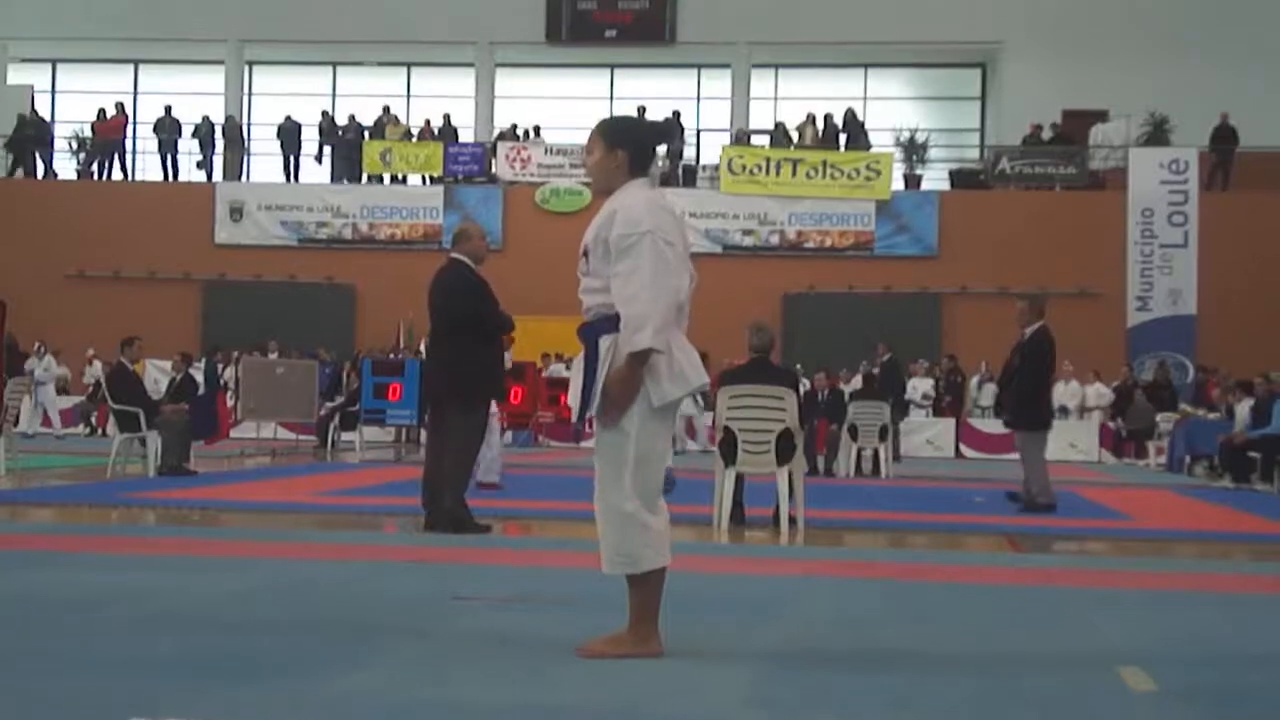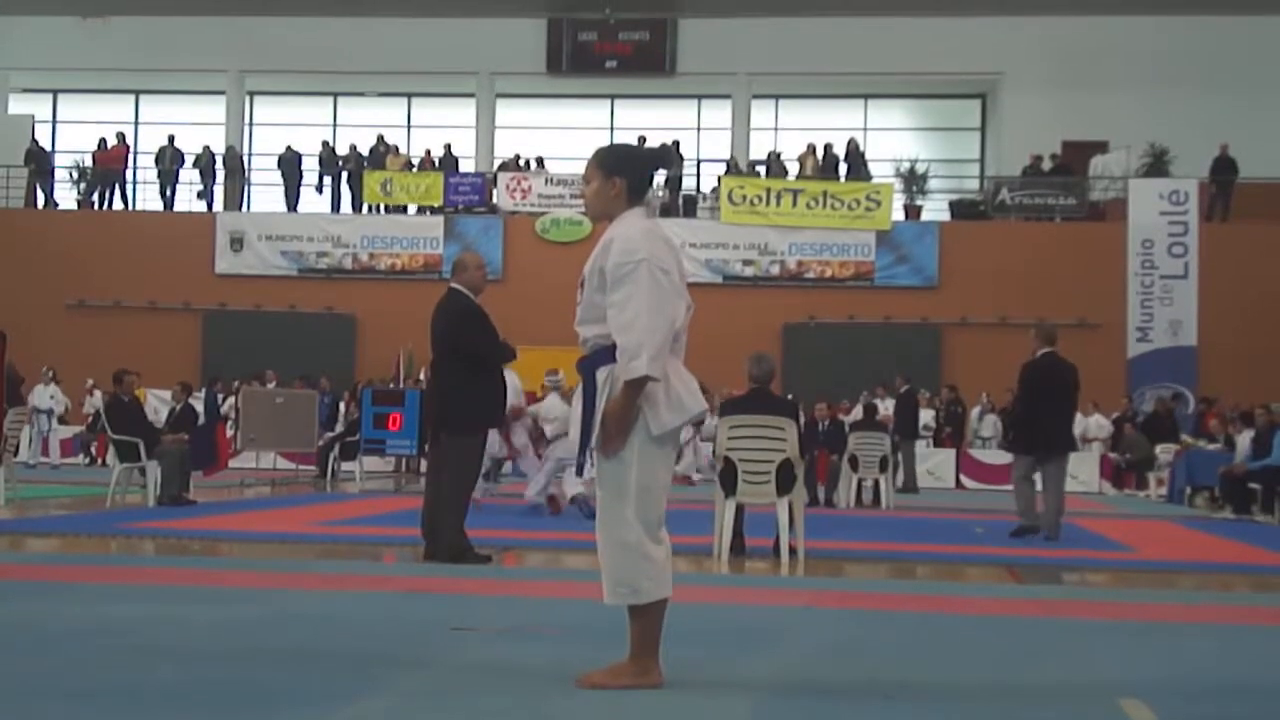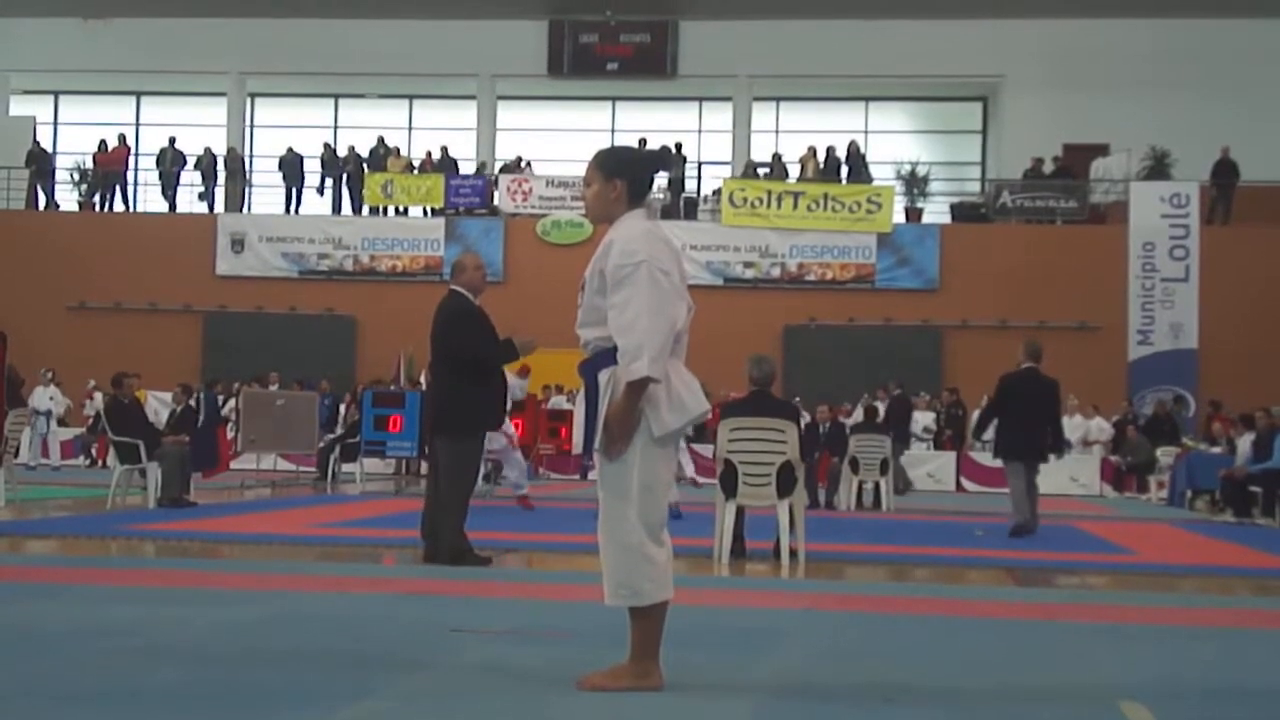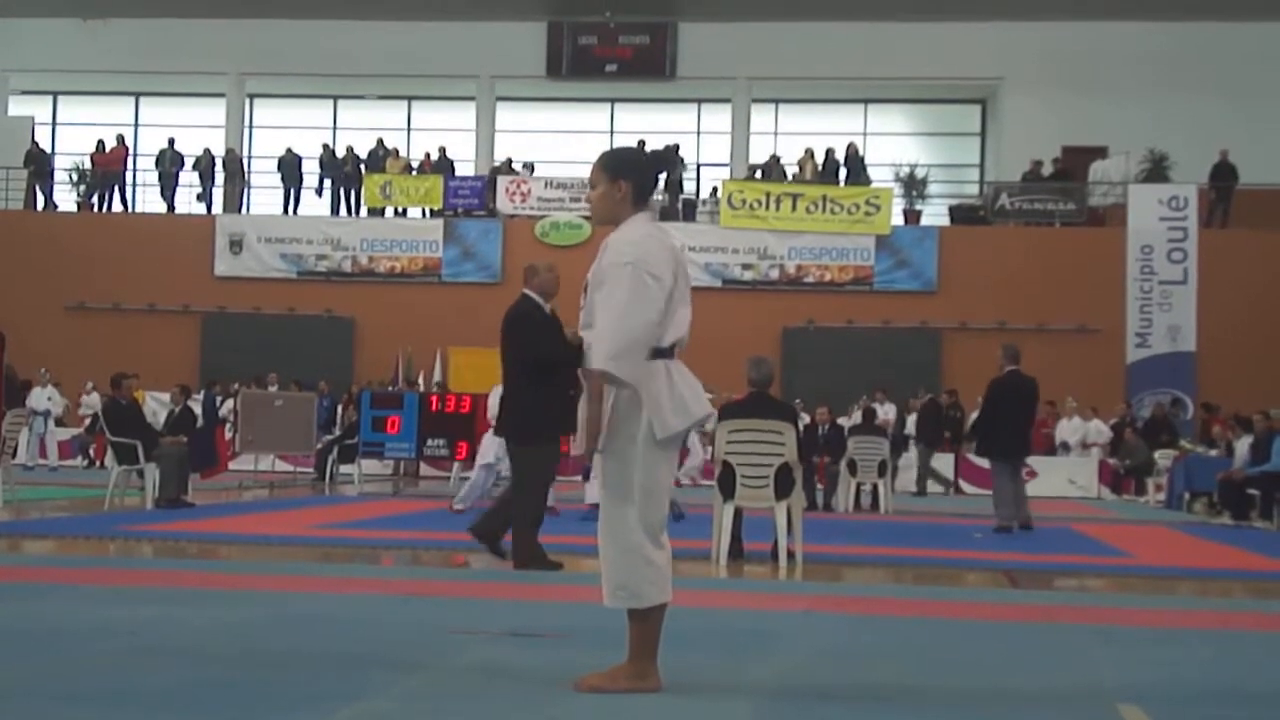
dt=1s
person 1, frame 1
left shoulder: (636, 210)
right shoulder: (631, 208)
left elbow: (649, 298)
left wrist: (629, 371)
left hip: (632, 363)
right hip: (626, 361)
left knee: (628, 494)
right knee: (630, 493)
left ankle: (643, 633)
right ankle: (640, 628)
person 1, frame 2
left shoulder: (630, 239)
right shoulder: (636, 236)
left elbow: (643, 327)
left wrist: (625, 401)
left hip: (632, 392)
right hip: (634, 391)
left knee: (631, 524)
right knee: (631, 523)
left ankle: (643, 664)
right ankle: (641, 658)
person 1, frame 3
left shoulder: (629, 241)
right shoulder: (639, 238)
left elbow: (644, 330)
left wrist: (626, 404)
left hip: (634, 394)
right hip: (638, 393)
left knee: (632, 525)
right knee: (634, 525)
left ankle: (643, 666)
right ankle: (643, 660)
person 1, frame 4
left shoulder: (629, 244)
right shoulder: (650, 241)
left elbow: (619, 326)
left wrist: (596, 401)
right wrist: (603, 400)
left hip: (638, 393)
right hip: (643, 391)
left knee: (628, 527)
right knee: (635, 526)
left ankle: (641, 668)
right ankle: (641, 661)
person 2, frame 1
left shoulder: (443, 277)
right shoulder: (470, 281)
right elbow: (494, 324)
left wrist: (498, 324)
right wrist: (507, 322)
left hip: (443, 370)
right hip: (467, 374)
left knee: (441, 442)
right knee: (462, 445)
left ankle: (436, 511)
right ankle: (452, 513)
person 2, frame 2
left shoulder: (448, 305)
right shoulder: (465, 309)
right elbow: (488, 352)
left wrist: (498, 349)
right wrist: (508, 350)
left hip: (446, 401)
right hip: (464, 405)
left knee: (442, 474)
right knee: (459, 477)
left ankle: (436, 542)
right ankle: (451, 544)
person 2, frame 3
left shoulder: (452, 306)
right shoulder: (462, 310)
right elbow: (477, 355)
left wrist: (506, 350)
right wrist: (513, 349)
left hip: (449, 406)
right hip: (461, 409)
left knee: (444, 479)
right knee: (457, 481)
left ankle: (438, 545)
right ankle: (451, 547)
person 2, frame 4
left shoulder: (540, 312)
right shoulder: (523, 314)
left elbow: (556, 356)
right elbow: (542, 359)
left wrist: (576, 345)
right wrist: (573, 345)
left hip: (541, 414)
right hip: (529, 415)
left knee: (532, 481)
right knee: (532, 482)
left ankle: (489, 527)
right ankle: (526, 551)
person 3, frame 1
left shoulder: (1039, 341)
right shoulder: (1030, 337)
left elbow: (1031, 379)
right elbow: (1018, 373)
left wrist: (1013, 409)
right wrist: (1010, 406)
left hip: (1030, 407)
right hip: (1027, 406)
left knee: (1031, 452)
right knee: (1029, 451)
left ankle: (1043, 499)
right ankle: (1030, 493)
person 3, frame 2
left shoulder: (1031, 367)
right shoulder: (1069, 369)
left elbow: (1022, 404)
right elbow: (1072, 403)
left wrist: (1012, 431)
left hip: (1032, 434)
right hip: (1060, 435)
left knee: (1022, 477)
right knee: (1055, 483)
left ankle: (1029, 522)
right ankle: (1052, 529)
person 3, frame 3
left shoulder: (1008, 380)
right shoulder: (1050, 384)
left elbow: (993, 408)
right elbow: (1055, 417)
left wrist: (979, 429)
right wrist: (1058, 444)
left hip: (1011, 442)
right hip: (1036, 443)
left knee: (1016, 481)
right knee: (1030, 482)
left ankle: (1022, 520)
right ankle: (1030, 523)
person 3, frame 4
left shoulder: (997, 383)
right shoulder: (1031, 383)
left elbow: (986, 413)
right elbow: (1032, 411)
left wrist: (973, 434)
left hip: (999, 441)
right hip: (1020, 440)
left knee: (1002, 481)
right knee: (1016, 479)
left ankle: (1005, 521)
right ankle: (1024, 519)
person 4, frame 1
left shoulder: (729, 376)
right shoulder: (788, 377)
right elbow: (799, 420)
left hip: (738, 451)
right hip: (778, 452)
right knee: (794, 447)
left ankle: (736, 509)
right ankle: (782, 512)
person 4, frame 2
left shoulder: (729, 406)
right shoulder: (789, 407)
right elbow: (800, 450)
left hip: (738, 481)
right hip: (778, 482)
right knee: (793, 476)
left ankle: (736, 540)
right ankle: (781, 542)
person 4, frame 3
left shoulder: (729, 408)
right shoulder: (789, 410)
right elbow: (800, 453)
right hip: (778, 484)
right knee: (796, 479)
left ankle: (736, 543)
right ankle: (782, 544)
person 4, frame 4
left shoulder: (728, 410)
right shoulder: (787, 411)
right elbow: (797, 454)
left hip: (736, 485)
right hip: (776, 485)
right knee: (791, 479)
left ankle: (734, 544)
right ankle: (780, 546)
